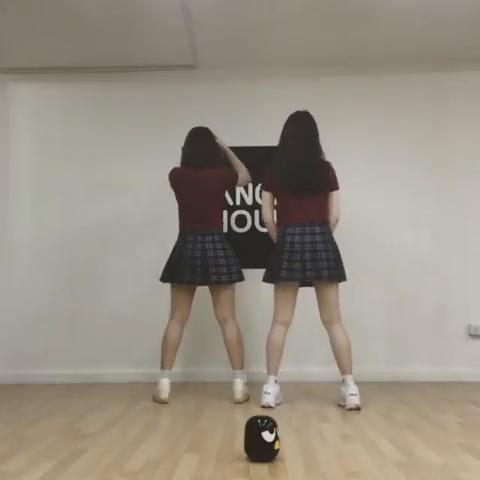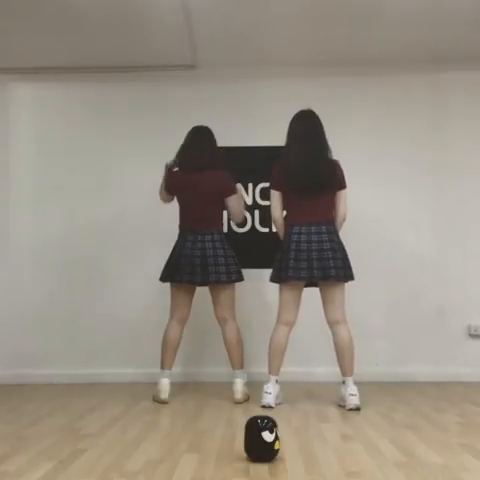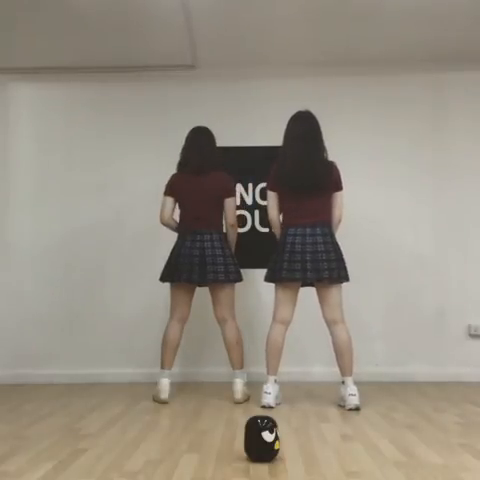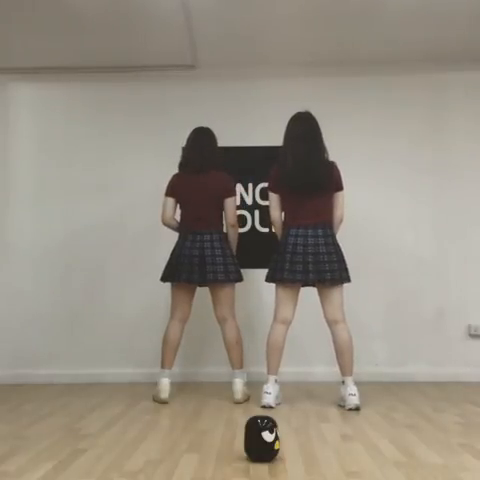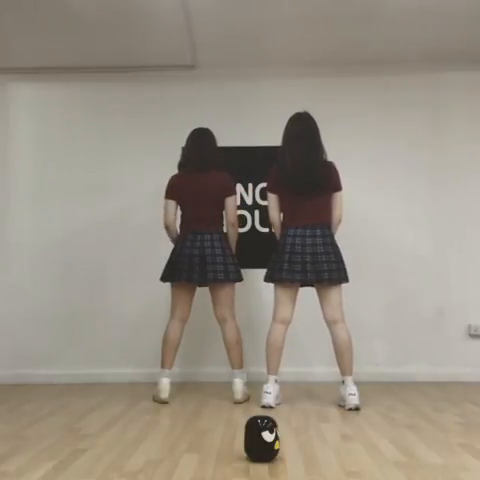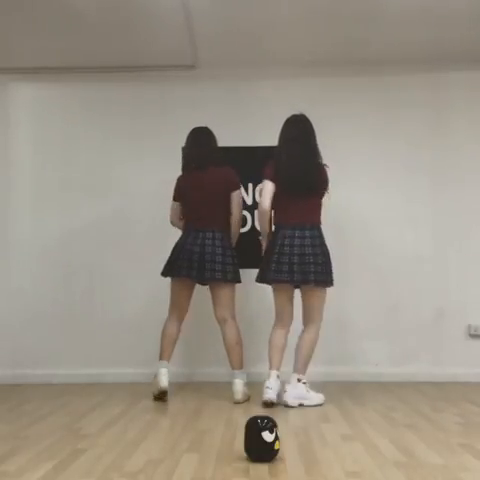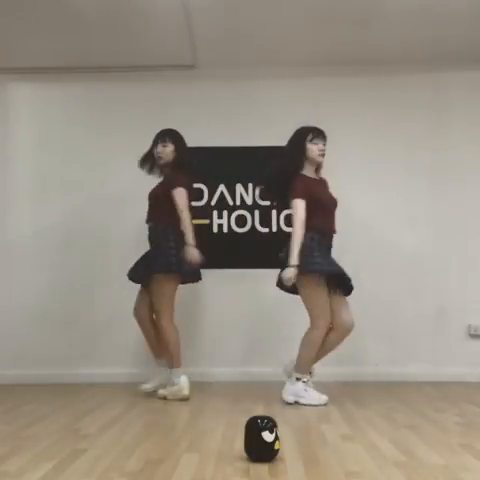
dt=0.7s
person 1, frame 1
left shoulder: (274, 171)
right shoulder: (325, 169)
left elbow: (267, 217)
right elbow: (334, 216)
left hip: (289, 244)
right hip: (321, 243)
left knee: (280, 322)
right knee: (333, 321)
left ankle: (271, 388)
right ankle: (350, 388)
person 1, frame 2
left shoulder: (281, 170)
right shoulder: (333, 168)
left elbow: (276, 214)
right elbow: (341, 214)
left hip: (295, 243)
right hip: (328, 242)
left knee: (284, 321)
right knee: (337, 321)
left ankle: (271, 387)
right ankle: (349, 388)
person 1, frame 3
left shoulder: (278, 171)
right shoulder: (330, 170)
left elbow: (273, 216)
right elbow: (337, 215)
left hip: (291, 244)
right hip: (324, 243)
left knee: (280, 321)
right knee: (336, 320)
left ankle: (270, 387)
right ankle: (349, 388)
person 1, frame 4
left shoulder: (279, 173)
right shoulder: (331, 170)
left elbow: (275, 216)
right elbow: (338, 215)
left hip: (292, 244)
right hip: (324, 243)
left knee: (281, 320)
right knee: (337, 320)
left ankle: (271, 386)
right ankle: (349, 388)
person 1, frame 5
left shoulder: (277, 173)
right shoulder: (329, 170)
left elbow: (274, 218)
right elbow: (337, 216)
left hip: (290, 244)
right hip: (323, 244)
left knee: (280, 320)
right knee: (336, 320)
left ankle: (271, 386)
right ankle: (349, 388)
person 1, frame 6
left shoulder: (274, 169)
right shoulder: (320, 172)
left elbow: (265, 207)
left wrist: (265, 238)
left hip: (282, 243)
right hip: (312, 243)
left knee: (282, 322)
right knee: (311, 322)
left ankle: (273, 383)
right ankle: (296, 386)
person 1, frame 7
left shoulder: (321, 182)
right shoulder: (298, 181)
right elbow: (299, 223)
right wrist: (292, 262)
left hip: (323, 254)
right hip: (308, 252)
left knee: (345, 323)
right knee: (322, 322)
left ankle: (298, 369)
right ankle: (299, 383)
person 2, frame 1
left shoulder: (177, 175)
right shoulder: (221, 175)
right elbow: (246, 177)
left wrist: (189, 153)
right wrist: (226, 149)
left hip: (186, 248)
right hip: (216, 248)
left knee: (177, 319)
right knee: (227, 319)
left ankle: (164, 384)
right ankle: (239, 385)
person 2, frame 2
left shoulder: (177, 178)
right shoulder: (222, 178)
left elbow: (164, 197)
right elbow: (238, 216)
left wrist: (167, 171)
right wrist: (236, 194)
left hip: (186, 247)
right hip: (216, 247)
left knee: (177, 319)
right knee: (227, 319)
left ankle: (164, 384)
right ankle: (239, 384)
person 2, frame 3
left shoulder: (176, 180)
right shoulder: (223, 181)
left elbow: (165, 218)
right elbow: (231, 223)
right wrist: (230, 251)
left hip: (185, 248)
right hip: (216, 246)
left knee: (177, 319)
right knee: (227, 319)
left ankle: (164, 384)
right ankle: (239, 384)
person 2, frame 4
left shoulder: (177, 180)
right shoulder: (224, 181)
left elbow: (167, 218)
right elbow: (231, 223)
right wrist: (232, 253)
left hip: (186, 248)
right hip: (216, 246)
left knee: (177, 318)
right knee: (227, 318)
left ankle: (164, 383)
right ankle: (239, 384)
person 2, frame 5
left shoulder: (176, 181)
right shoulder: (224, 180)
left elbow: (169, 223)
right elbow: (232, 222)
right wrist: (230, 251)
left hip: (186, 248)
right hip: (217, 246)
left knee: (177, 318)
right knee: (226, 318)
left ankle: (164, 383)
right ankle: (239, 384)
person 2, frame 6
left shoulder: (183, 180)
right shoulder: (228, 175)
left elbow: (175, 219)
right elbow: (237, 216)
right wrist: (228, 243)
left hip: (188, 245)
right hip: (219, 246)
left knee: (175, 316)
right knee: (226, 318)
left ankle: (162, 375)
right ankle: (239, 385)
person 2, frame 7
left shoulder: (176, 177)
right shoulder: (173, 179)
left elbow: (183, 211)
left wrist: (190, 245)
left hip: (167, 247)
right hip: (162, 249)
left knee: (163, 315)
right knee: (142, 312)
left ankle: (179, 382)
right ankle: (164, 372)
